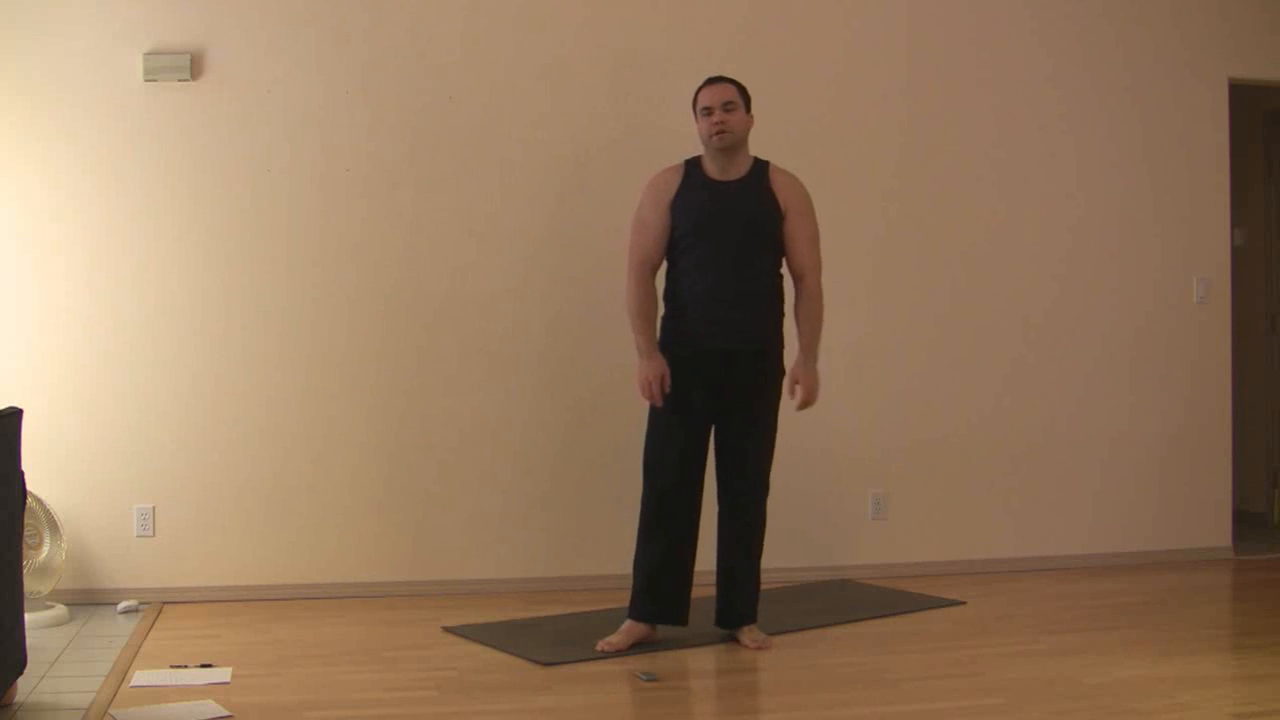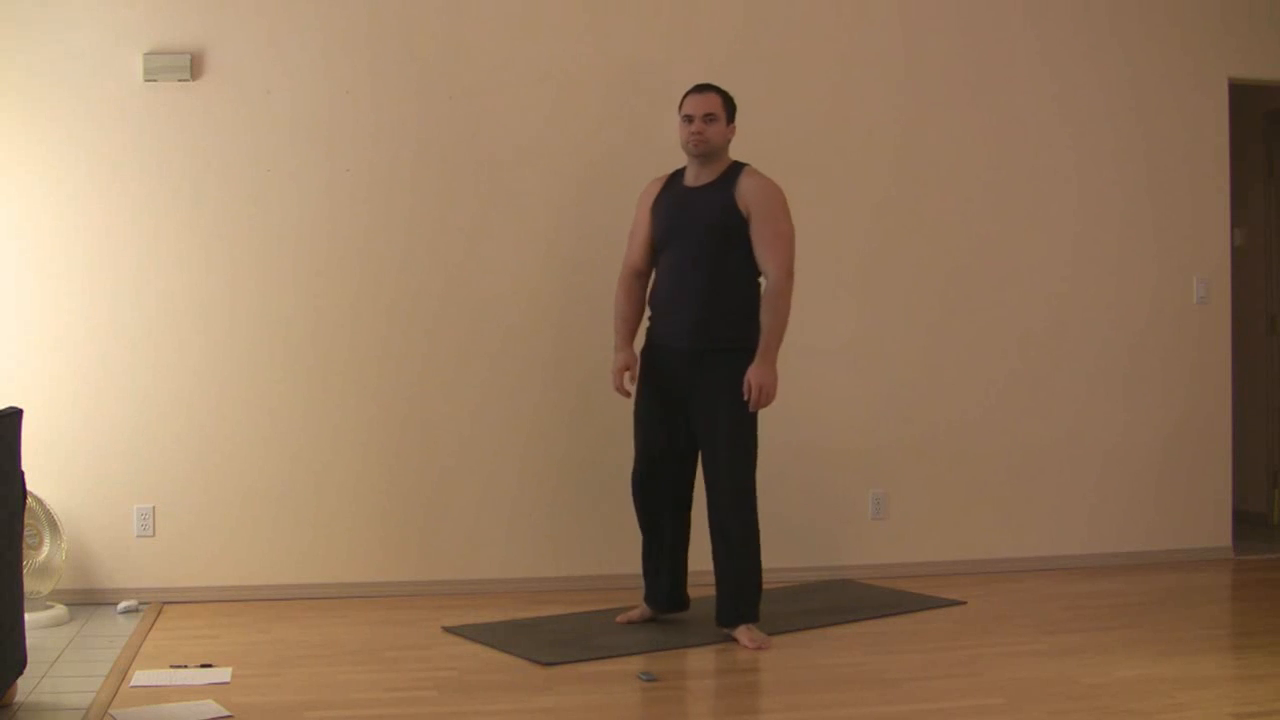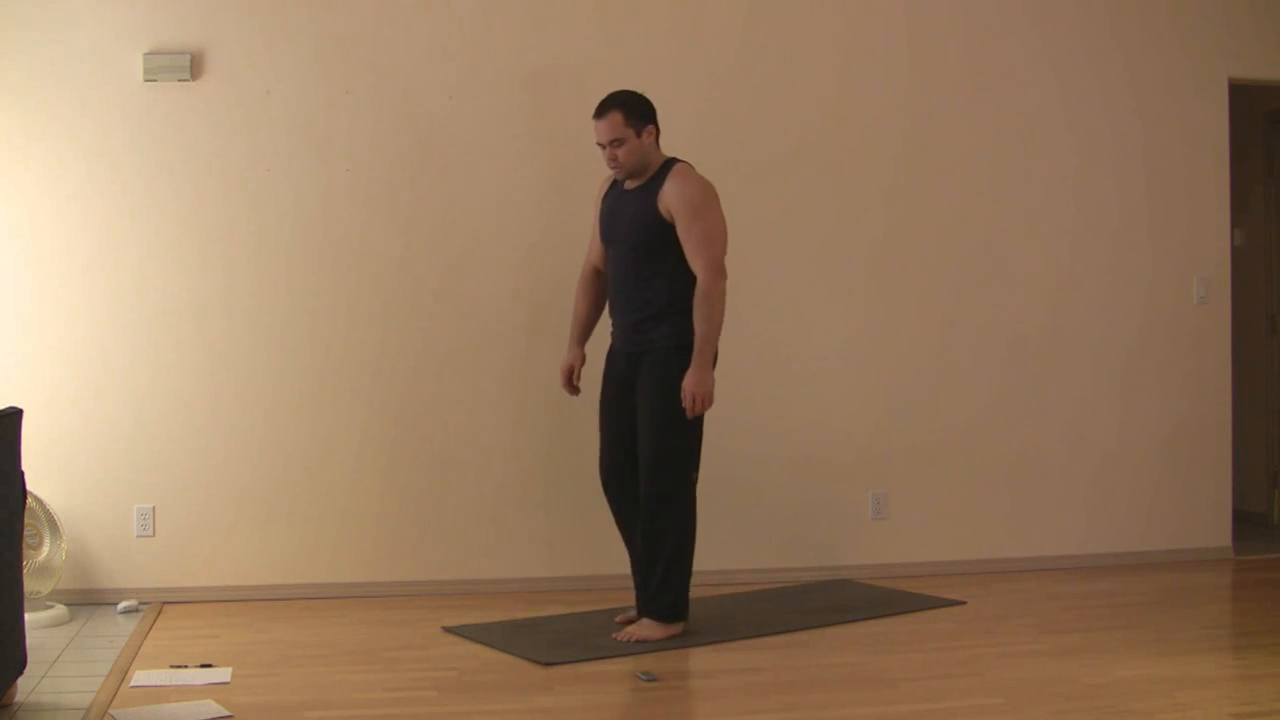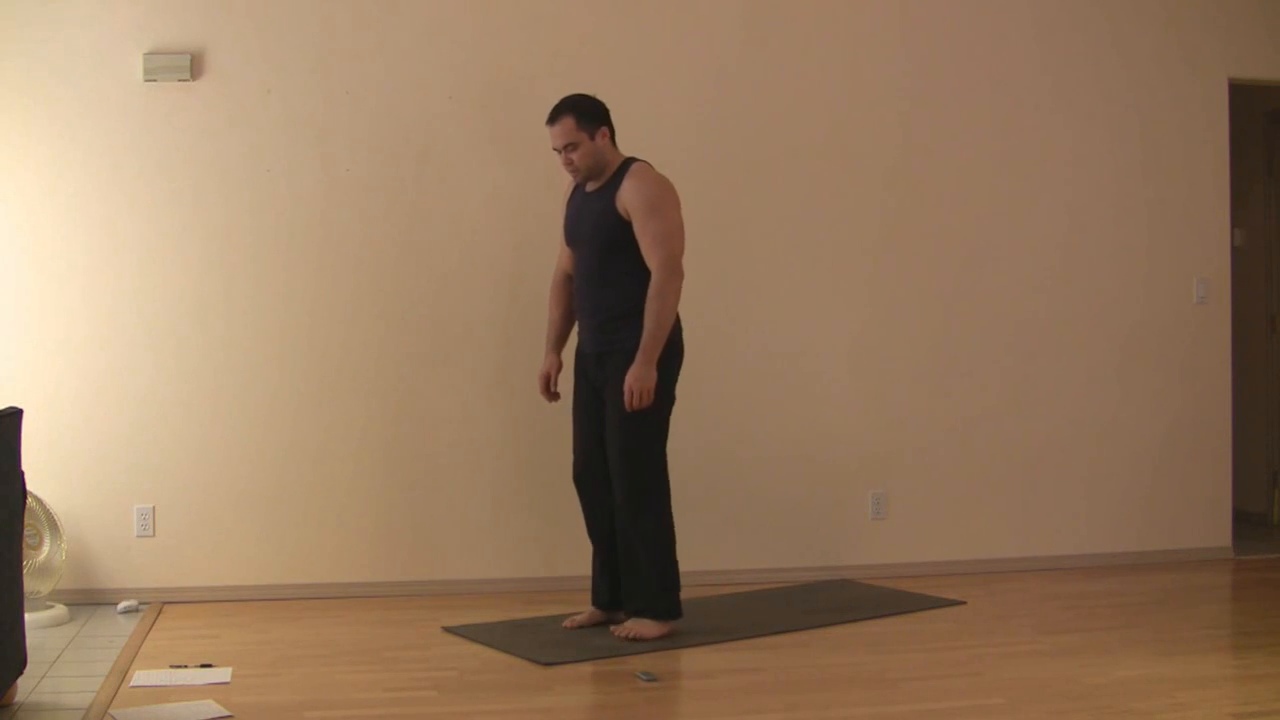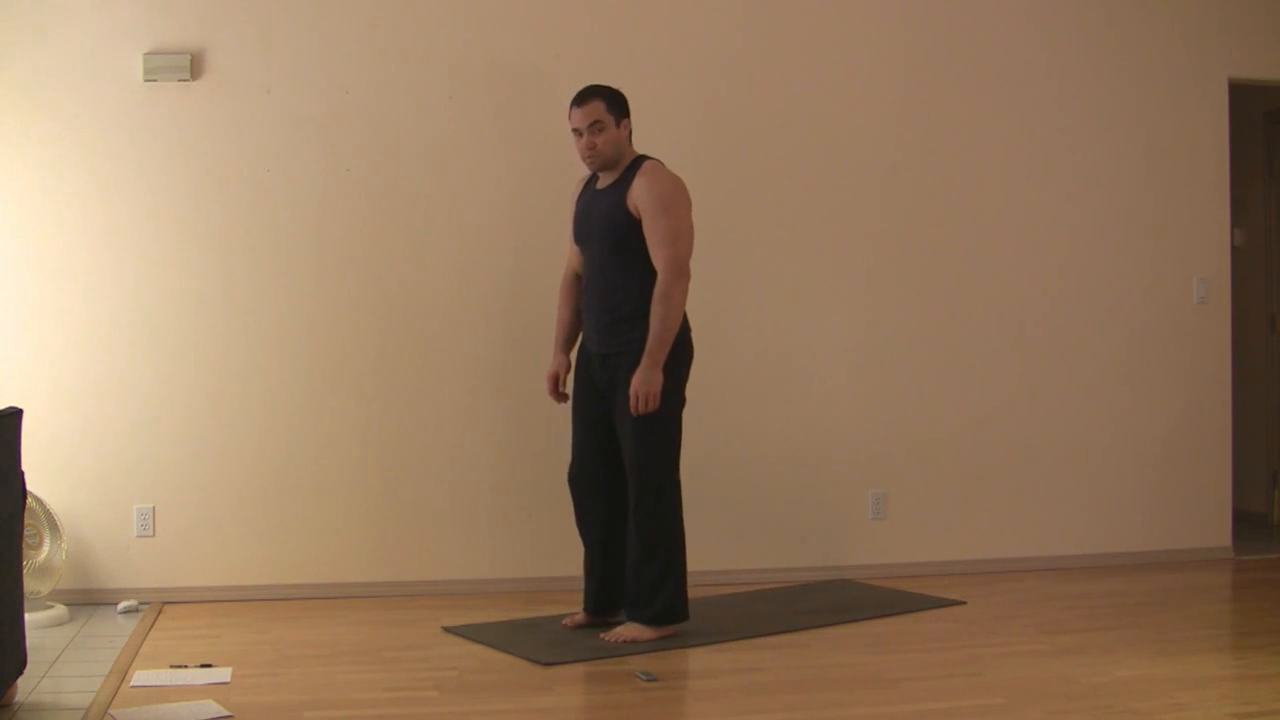
dt=1s
person 1, frame 1
left shoulder: (783, 189)
right shoulder: (669, 185)
left elbow: (807, 279)
right elbow: (640, 272)
left wrist: (807, 359)
right wrist: (647, 353)
left hip: (755, 361)
right hip: (683, 359)
left knee: (746, 490)
right knee: (666, 485)
left ankle: (739, 614)
right ankle: (647, 613)
person 1, frame 2
left shoulder: (754, 191)
right shoulder: (658, 192)
left elbow: (778, 278)
right elbow: (633, 272)
left wrist: (766, 359)
right wrist: (624, 345)
left hip: (727, 361)
right hip: (662, 358)
left knee: (731, 486)
right knee: (653, 480)
left ankle: (741, 613)
right ankle: (663, 594)
person 1, frame 3
left shoulder: (684, 188)
right shoulder: (610, 192)
left elbow: (711, 277)
right elbow: (595, 271)
left wrist: (702, 365)
right wrist: (576, 343)
left hip: (673, 355)
right hip: (626, 352)
left knee: (665, 480)
right knee: (619, 475)
left ankle: (667, 610)
right ankle: (657, 593)
person 1, frame 4
left shoulder: (643, 186)
right shoulder: (577, 194)
left elbow: (666, 275)
right elbow: (566, 276)
left wrist: (647, 361)
right wrist: (553, 350)
left hip: (639, 355)
right hip: (594, 354)
left knee: (637, 478)
right knee: (593, 478)
left ankle: (656, 607)
right ankle: (612, 598)
person 1, frame 5
left shoulder: (654, 185)
right shoulder: (587, 190)
left elbow: (673, 276)
left wrist: (653, 365)
right wrist: (561, 351)
left hip: (645, 358)
right hip: (597, 356)
left knee: (649, 483)
right knee: (589, 479)
left ankle: (657, 612)
right ankle: (604, 600)
